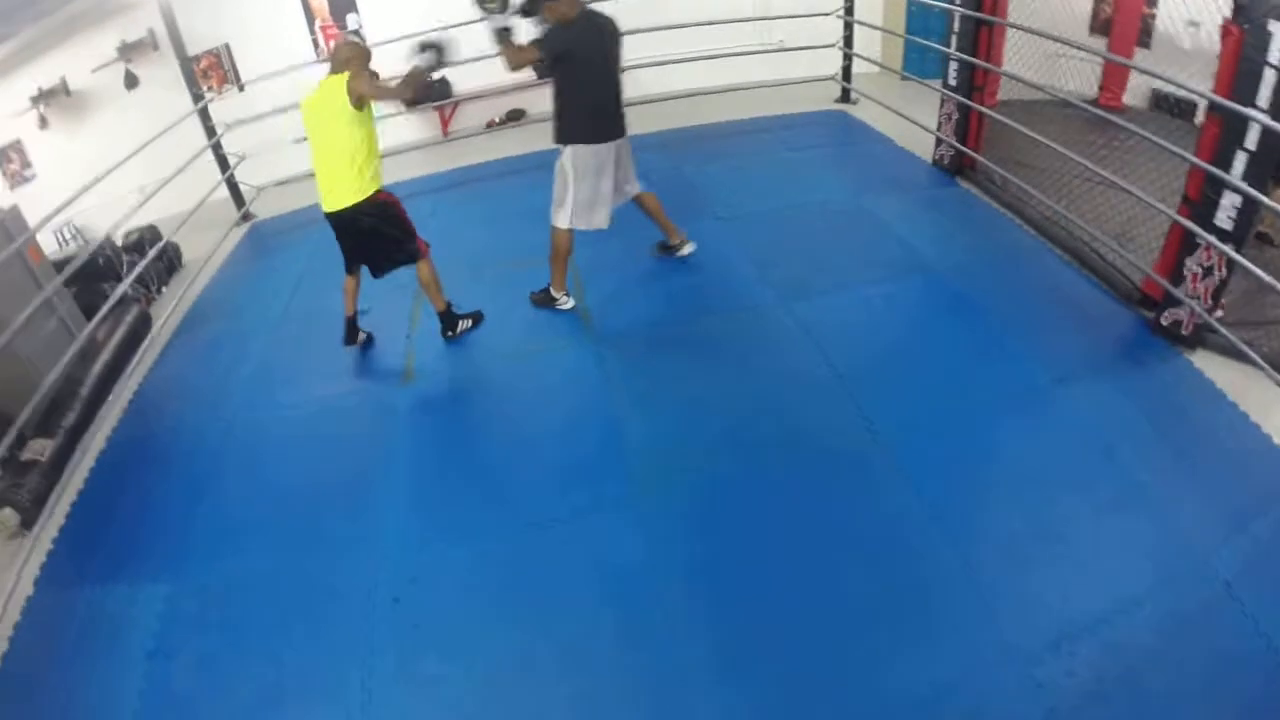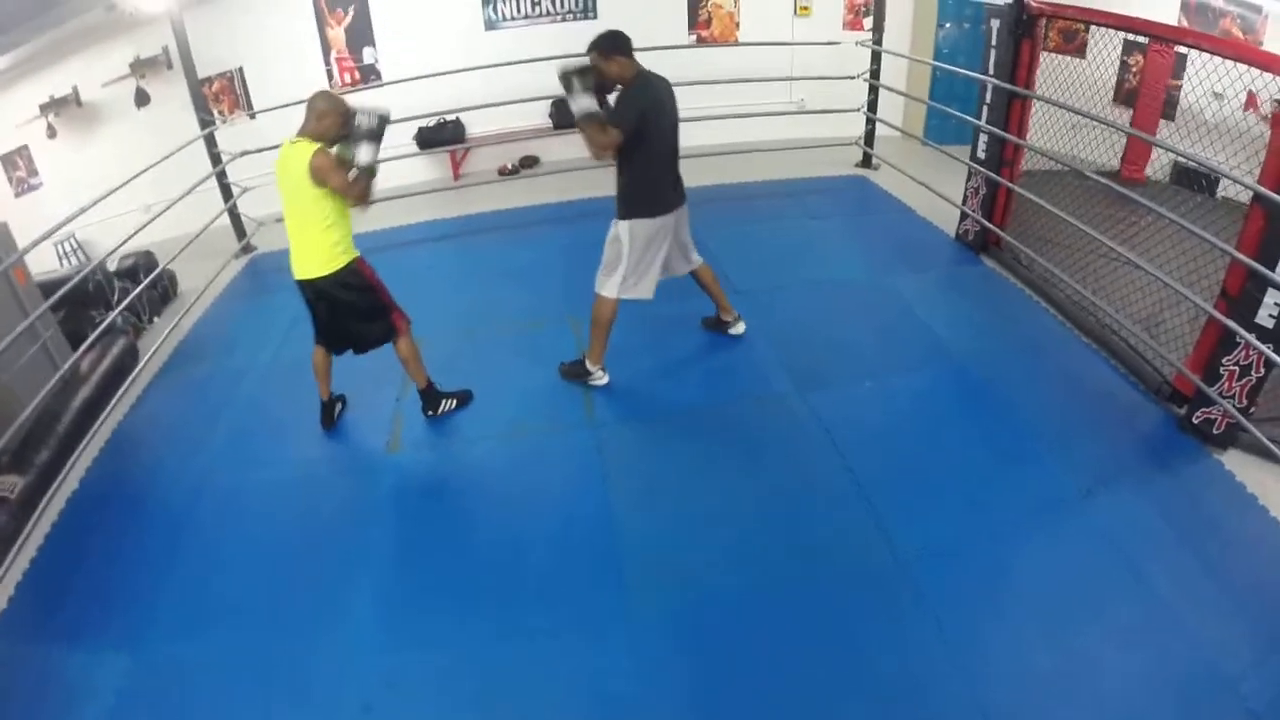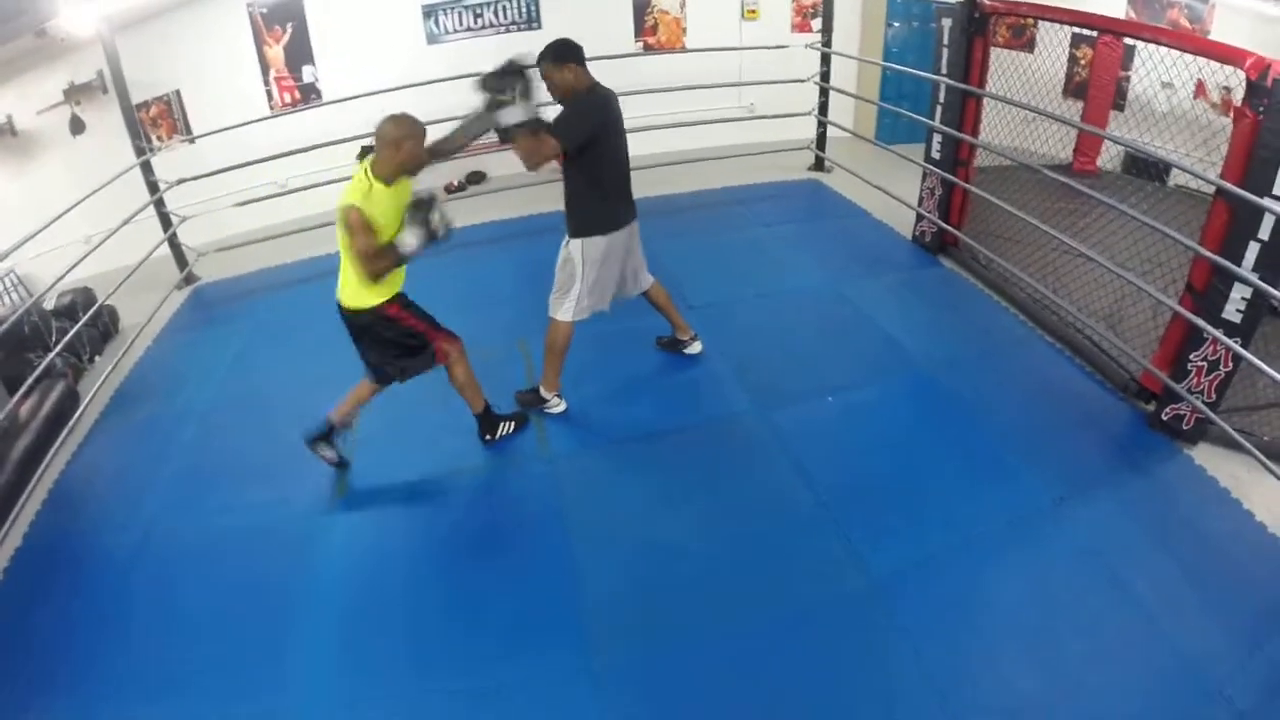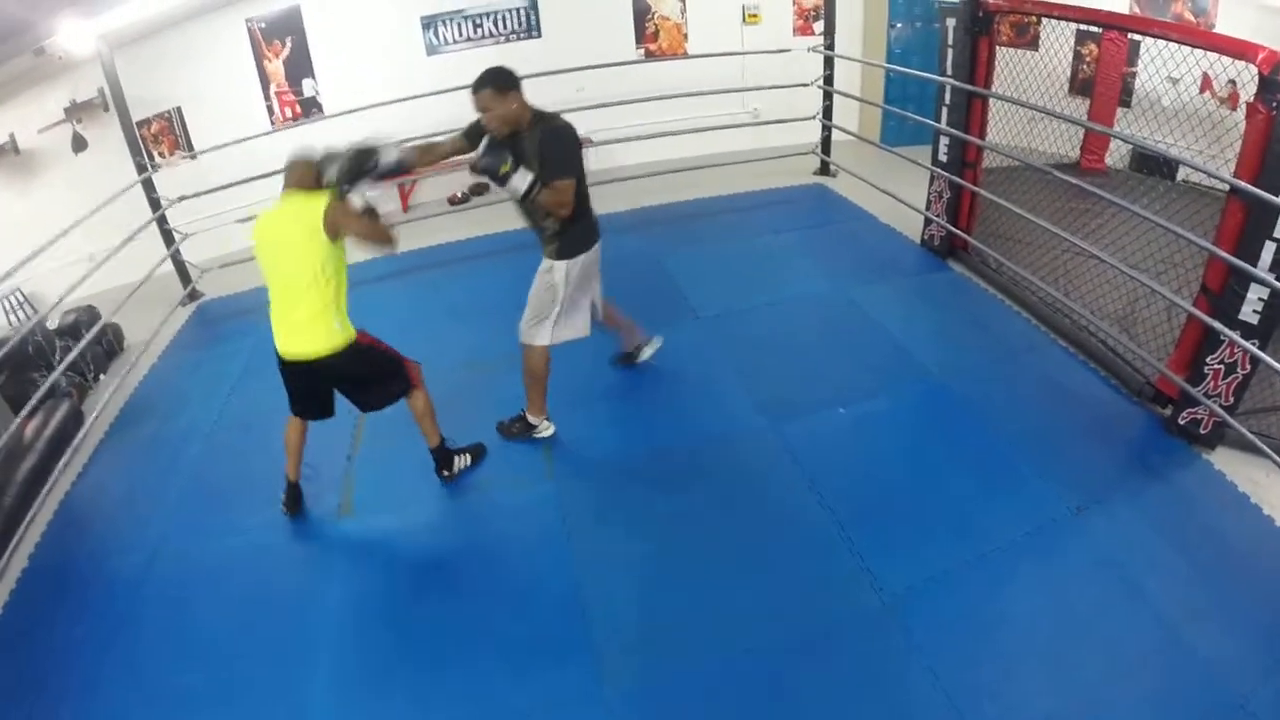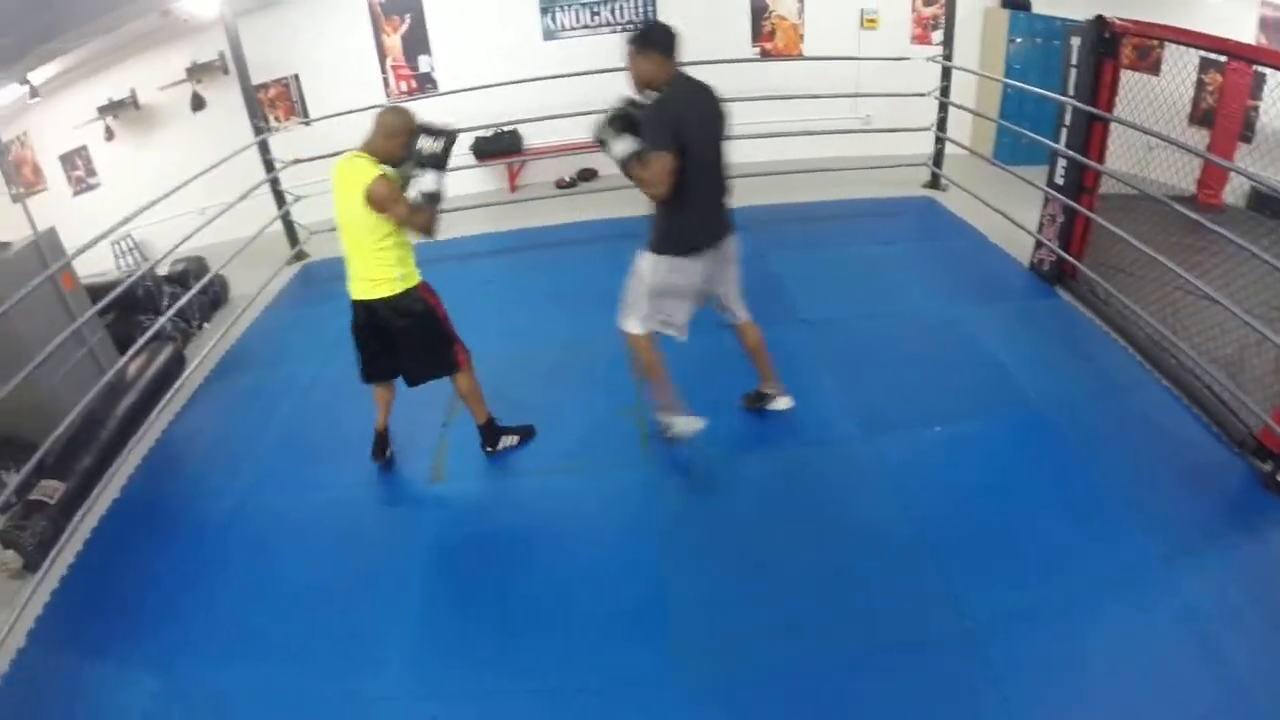
dt=1s
person 1, frame 1
left shoulder: (565, 33)
left elbow: (516, 60)
right wrist: (548, 27)
left hip: (582, 141)
right hip: (612, 131)
left knee: (562, 217)
right knee: (632, 188)
left ankle: (558, 292)
right ankle: (678, 240)
person 1, frame 2
left shoulder: (633, 95)
right shoulder: (657, 84)
left elbow: (600, 148)
left wrist: (581, 101)
right wrist: (600, 111)
left hip: (642, 210)
right hip: (671, 199)
left knee: (608, 285)
right knee: (690, 260)
left ankle: (593, 366)
right ankle: (729, 317)
person 1, frame 3
left shoulder: (588, 107)
right shoulder: (600, 97)
left elbow: (534, 157)
right elbow: (553, 138)
left wrist: (510, 109)
right wrist: (516, 112)
left hip: (595, 228)
right hip: (622, 218)
left knee: (563, 309)
right knee: (642, 280)
left ankle: (548, 393)
right ankle: (686, 336)
person 1, frame 4
left shoulder: (555, 135)
right shoulder: (494, 129)
left elbow: (561, 205)
right elbow: (440, 151)
left wrist: (513, 175)
right wrist: (389, 158)
left hip: (571, 246)
right hip: (573, 241)
left knee: (535, 333)
right knee: (584, 301)
left ankle: (537, 419)
right ankle: (638, 341)
person 1, frame 5
left shoulder: (662, 110)
right shoulder: (705, 96)
left elbow: (658, 186)
left wrist: (621, 145)
right wrist: (641, 128)
left hip: (676, 246)
right hip: (718, 234)
left knee: (636, 323)
right knee: (738, 314)
left ankle: (671, 413)
right ankle: (773, 390)
person 2, frame 1
left shoulder: (310, 102)
right shoulder: (352, 83)
right elbow: (404, 91)
left hip: (333, 206)
right hip: (365, 197)
left knee: (353, 263)
right knee: (419, 253)
left ankle: (351, 326)
right ankle: (450, 322)
person 2, frame 2
left shoulder: (285, 153)
right shoulder: (319, 157)
right elbow: (360, 197)
left wrist: (351, 152)
right wrist: (367, 147)
left hip: (306, 273)
right hip: (338, 268)
left knee: (324, 339)
right knee: (398, 327)
left ankle: (328, 407)
right ankle: (431, 399)
person 2, frame 3
left shoulder: (389, 169)
right shoulder: (356, 205)
right elbow: (372, 272)
right wrist: (412, 239)
left hip: (380, 299)
right hip: (367, 305)
left knee: (382, 376)
right knee: (450, 349)
left ankle: (326, 433)
right ankle: (488, 424)
person 2, frame 4
left shoulder: (260, 228)
right shoulder: (326, 208)
right elbow: (384, 238)
right wrist: (358, 201)
left hip: (289, 354)
right hip: (335, 346)
left knee: (299, 413)
right knee: (411, 381)
left ankle: (292, 491)
right ankle: (445, 460)
person 2, frame 5
left shoulder: (346, 165)
right shoulder: (377, 183)
right elbow: (424, 226)
left wrist: (410, 174)
right wrist: (432, 176)
left hip: (363, 297)
right hip: (399, 293)
left knee: (384, 372)
right knee: (458, 361)
left ankle: (380, 438)
right ankle: (490, 434)
